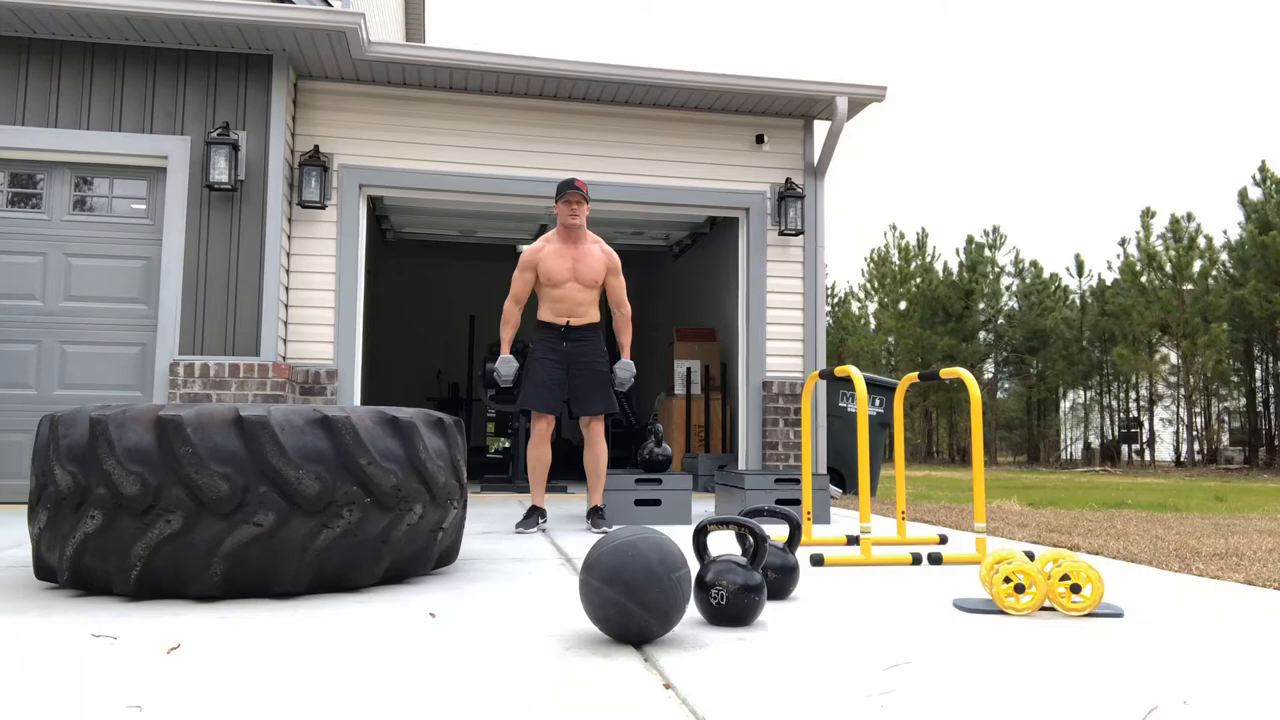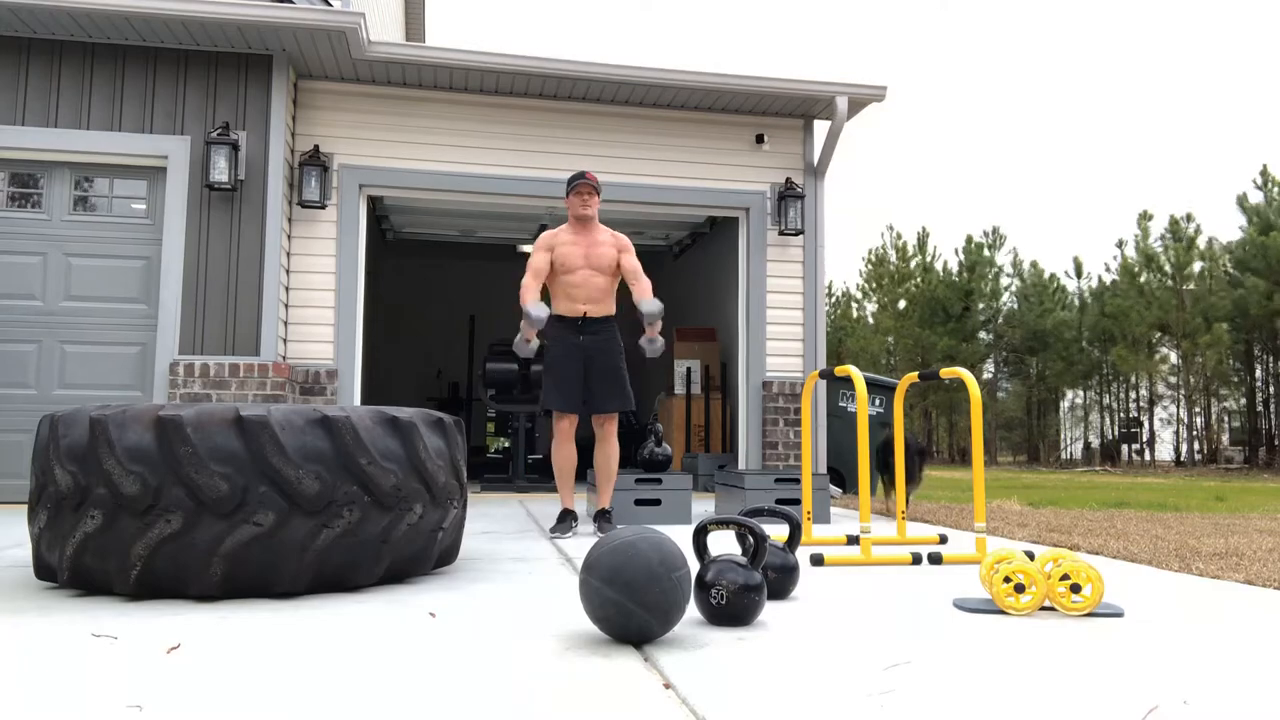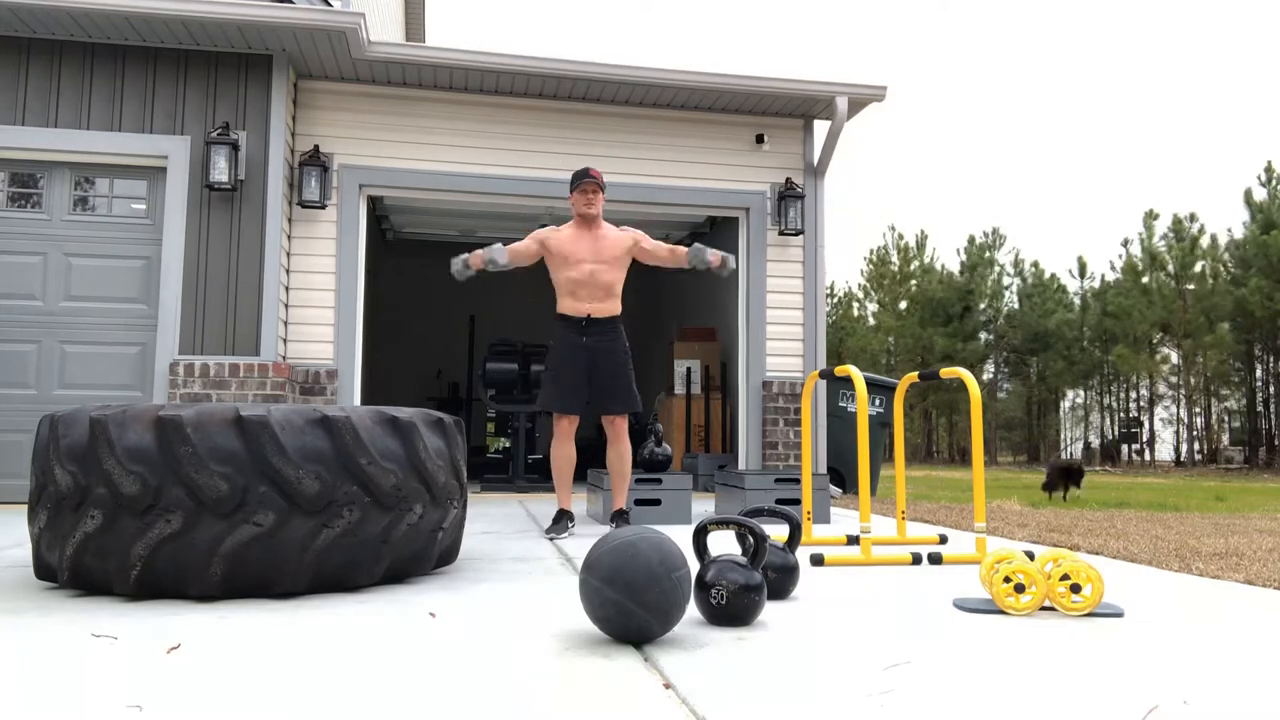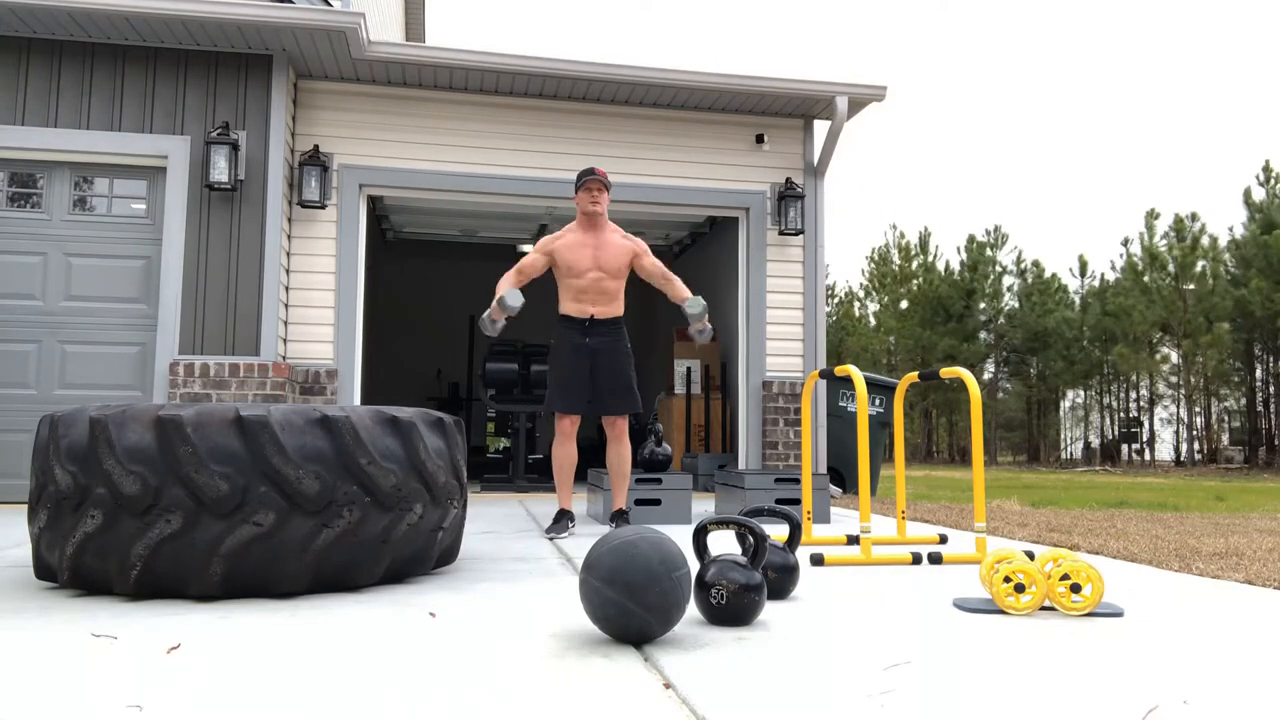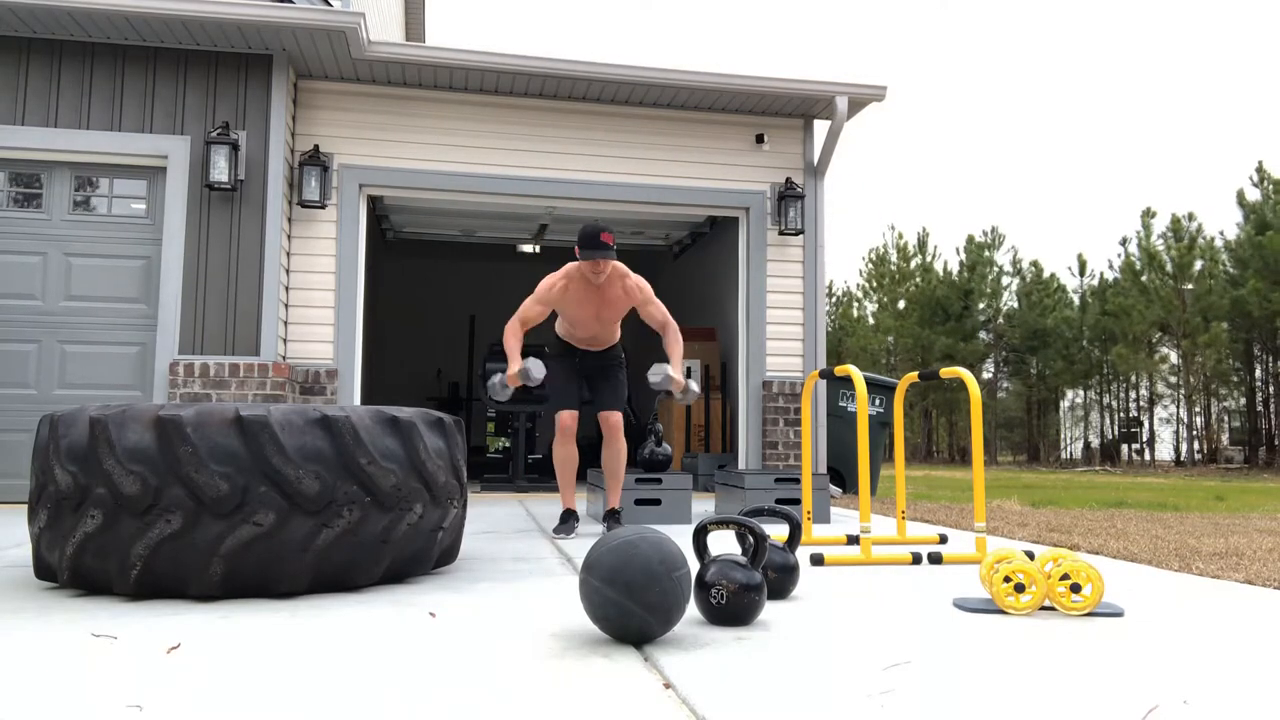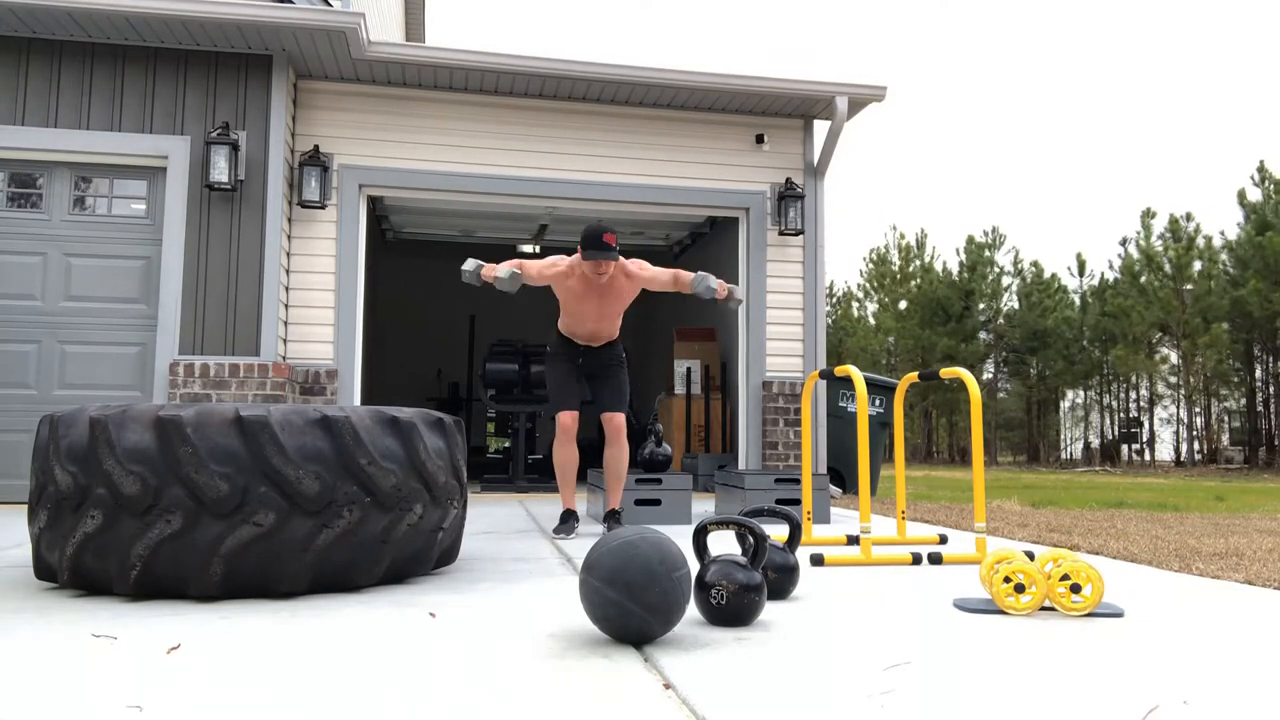
dt=0.5s
person 1, frame 1
left shoulder: (604, 255)
right shoulder: (537, 251)
left elbow: (621, 307)
right elbow: (515, 302)
left wrist: (626, 356)
right wrist: (505, 350)
left hip: (588, 340)
right hip: (548, 340)
left knee: (594, 428)
right knee: (541, 426)
left ankle: (596, 508)
right ankle: (537, 508)
person 1, frame 2
left shoulder: (618, 242)
right shoulder: (550, 240)
left elbow: (639, 280)
right elbow: (531, 280)
left hip: (604, 334)
right hip: (563, 334)
left knee: (607, 426)
right knee: (563, 425)
left ankle: (604, 511)
right ankle: (567, 511)
person 1, frame 3
left shoulder: (625, 238)
right shoulder: (551, 237)
left elbow: (665, 253)
right elbow: (511, 254)
left wrist: (701, 256)
right wrist: (482, 258)
left hip: (609, 333)
right hip: (570, 333)
left knee: (617, 426)
right knee: (563, 425)
left ankle: (619, 511)
right ankle: (564, 512)
person 1, frame 4
left shoulder: (630, 244)
right shoulder: (555, 242)
left elbow: (665, 278)
right elbow: (516, 274)
left wrist: (691, 303)
right wrist: (501, 298)
left hip: (613, 336)
right hip: (570, 335)
left knee: (618, 427)
right knee: (565, 426)
left ankle: (620, 512)
right ankle: (564, 512)
person 1, frame 5
left shoulder: (633, 285)
right shoulder: (556, 284)
left elbow: (668, 327)
right elbow: (517, 325)
left wrist: (674, 366)
right wrist: (514, 363)
left hip: (608, 356)
right hip: (564, 354)
left knee: (613, 424)
right knee: (565, 423)
left ankle: (613, 512)
right ankle: (568, 513)
person 1, frame 6
left shoulder: (634, 273)
right shoulder: (560, 271)
left elbow: (675, 278)
right elbow: (518, 266)
right wrist: (495, 270)
left hip: (608, 351)
right hip: (566, 350)
left knee: (616, 425)
right knee: (566, 424)
left ankle: (613, 512)
right ankle: (568, 511)
